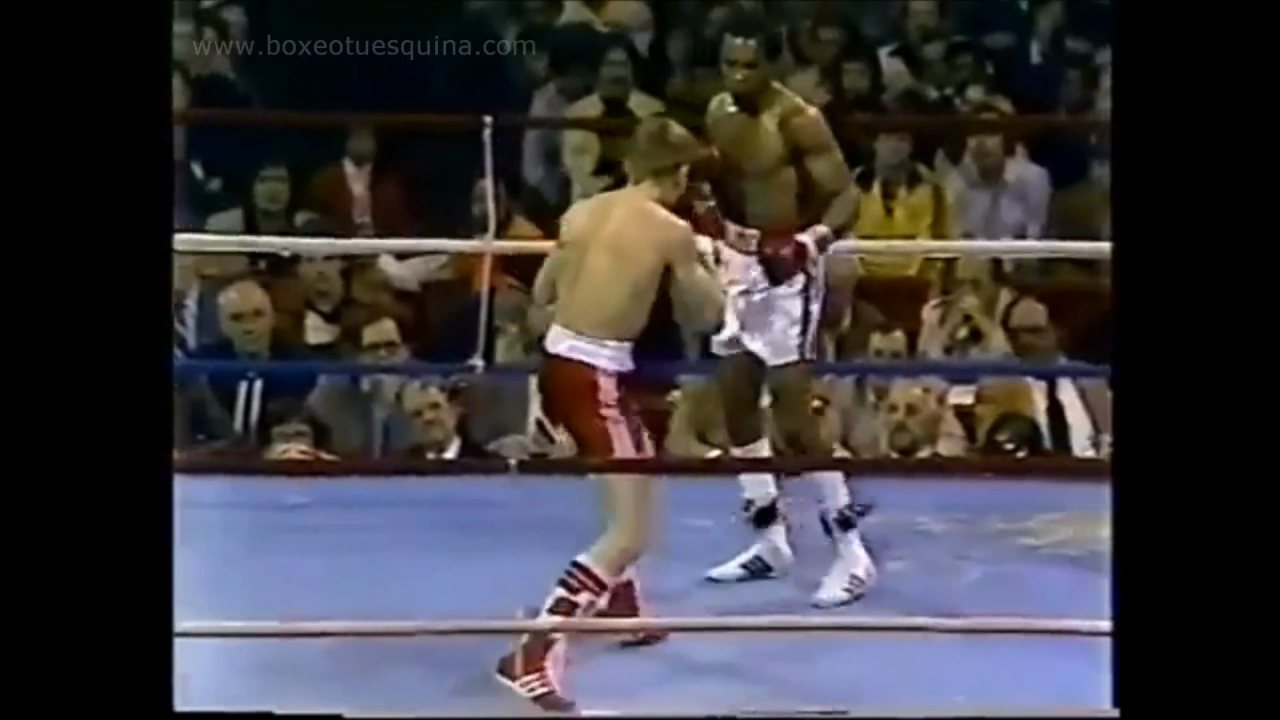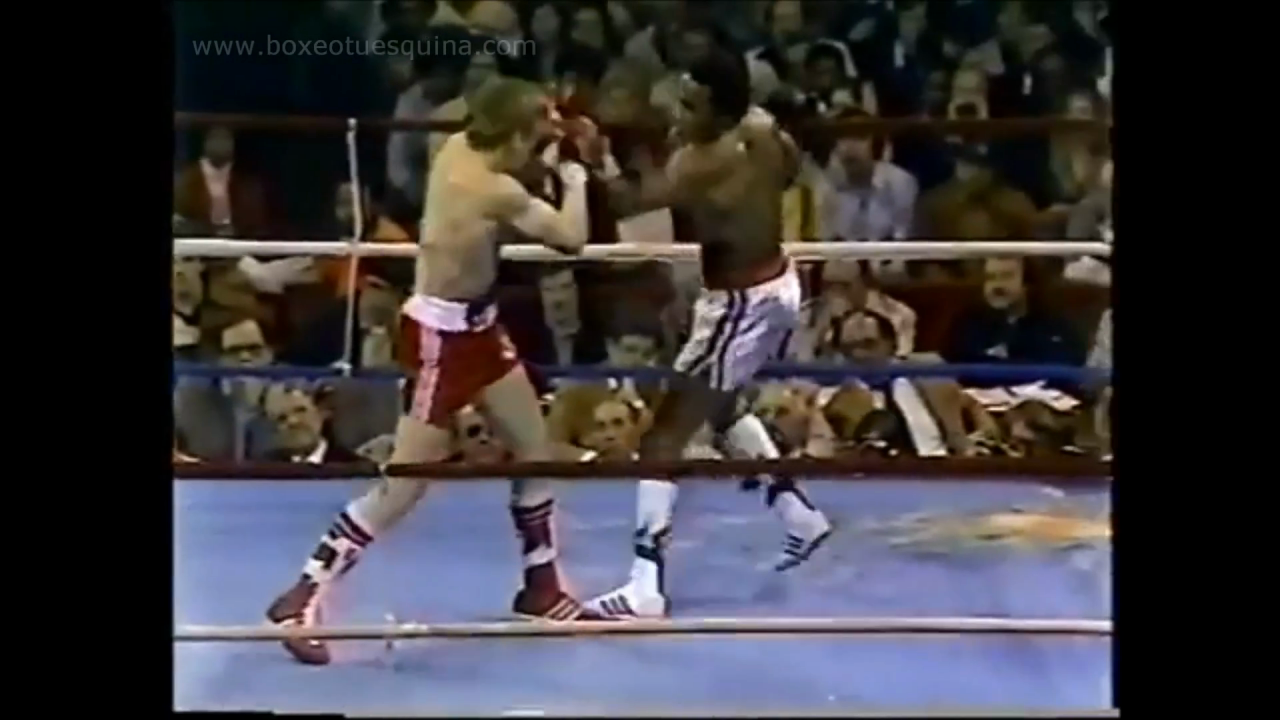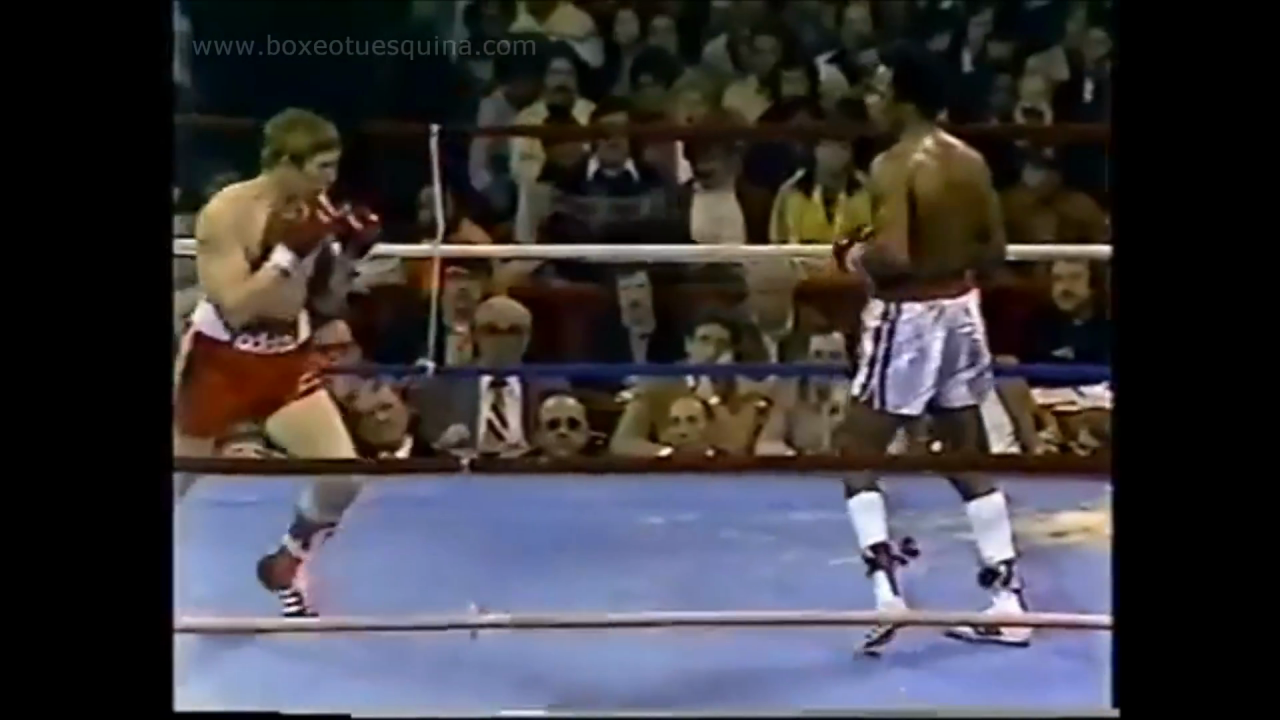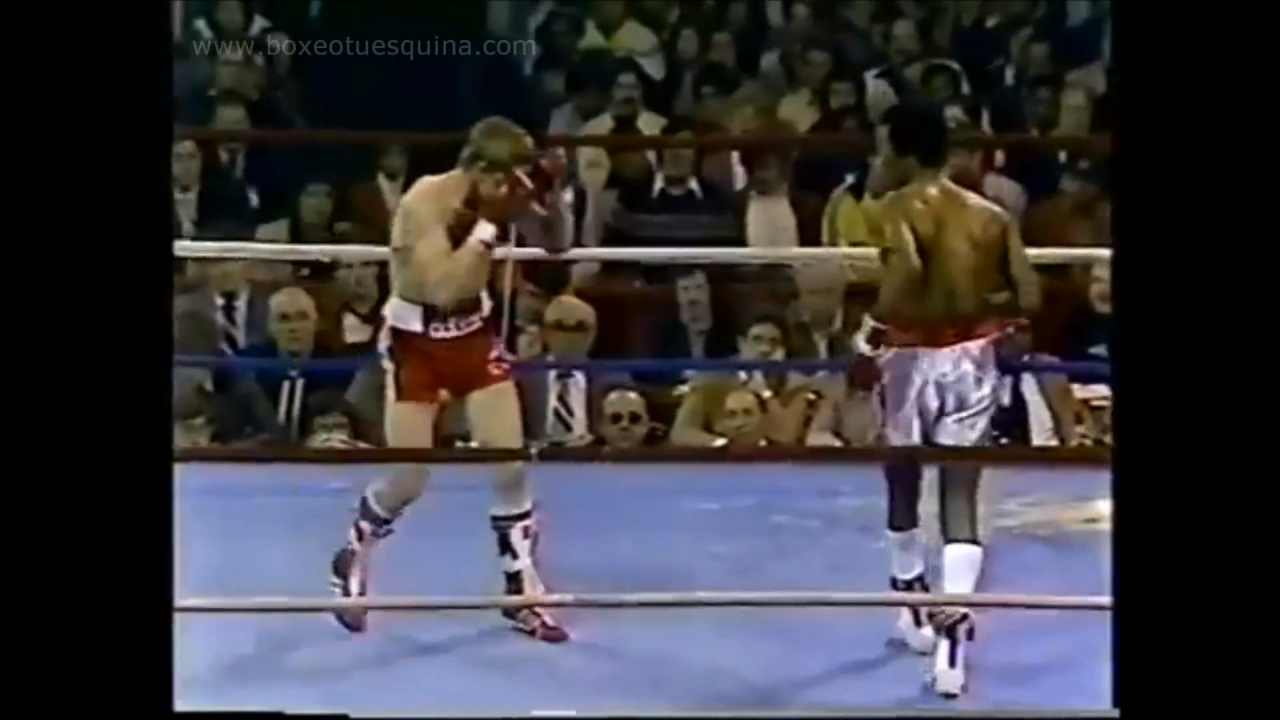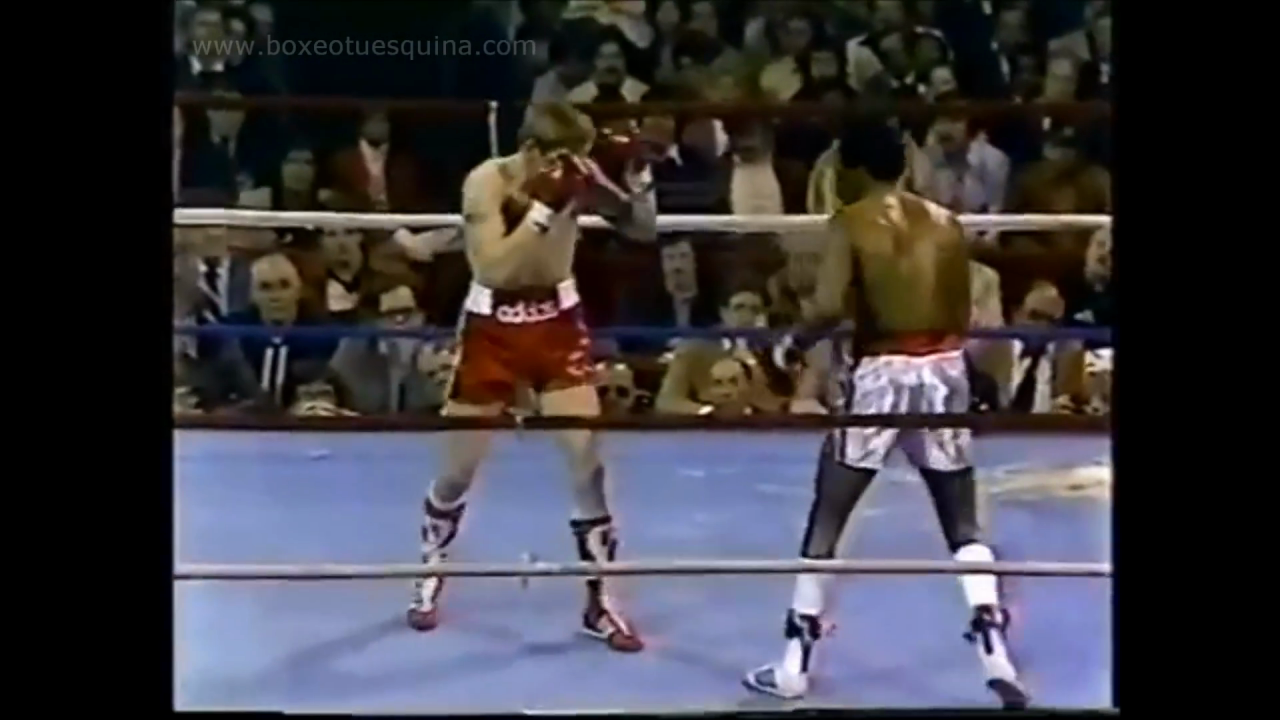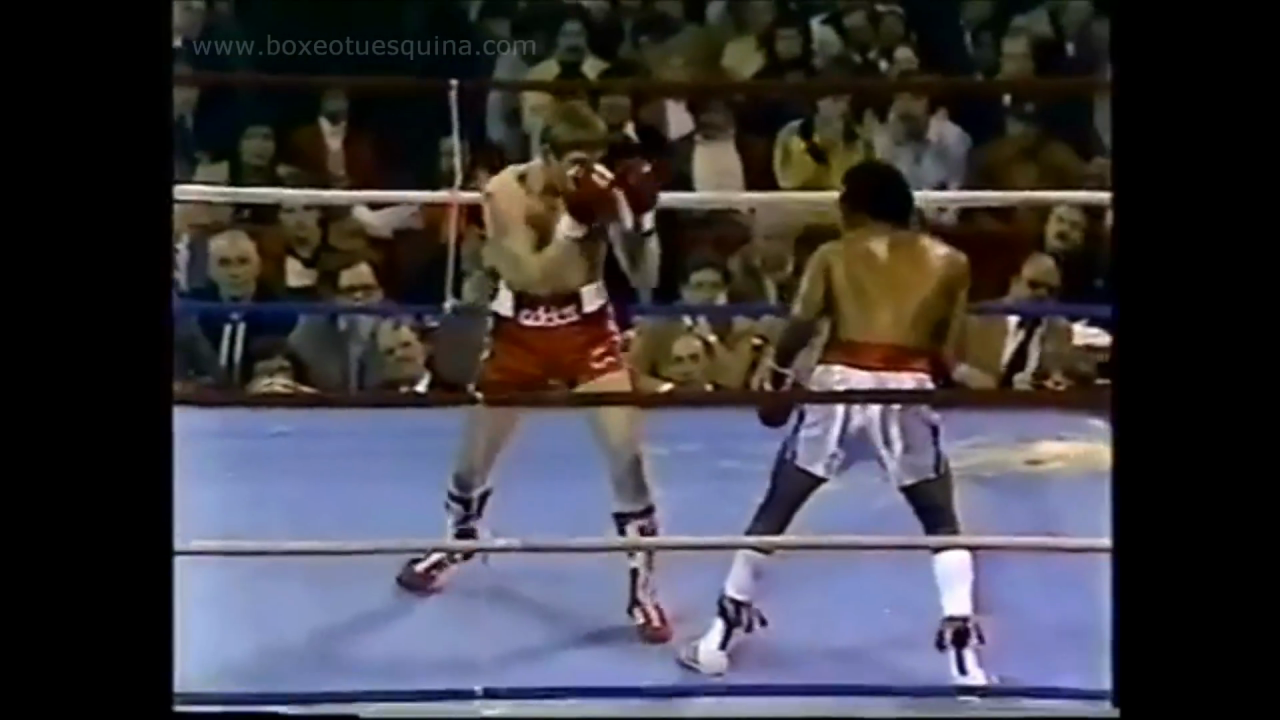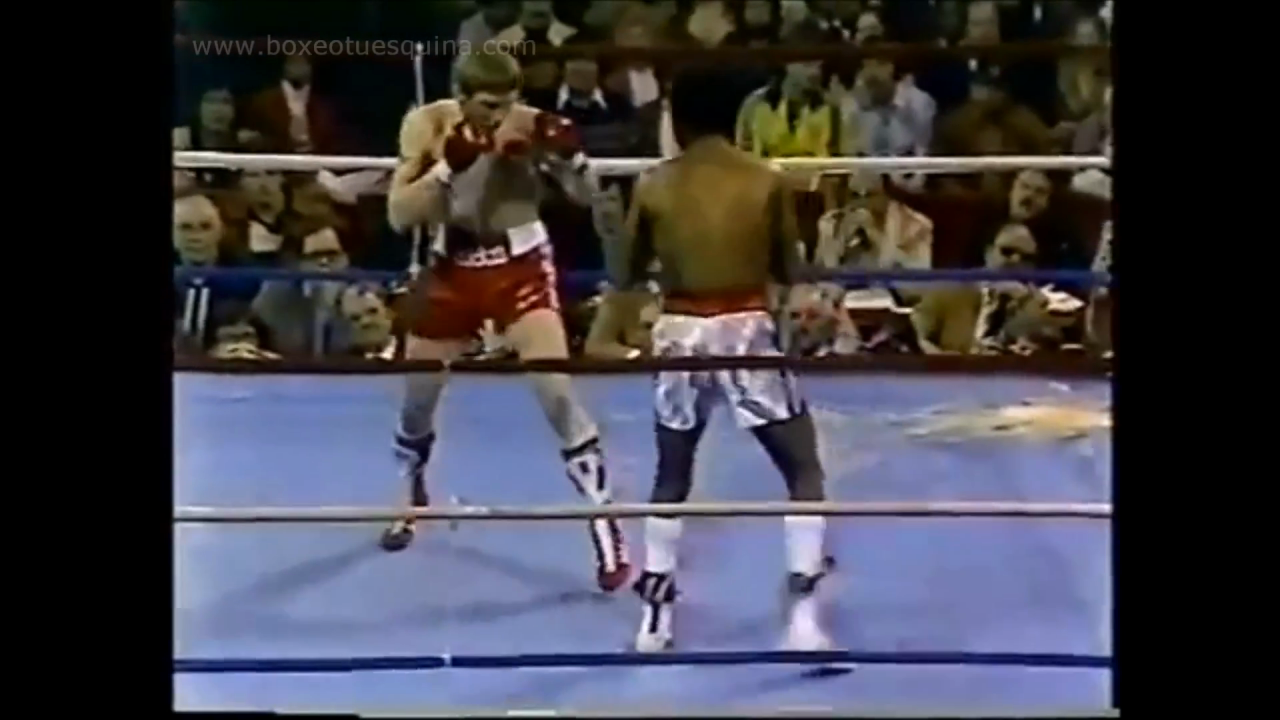
dt=0.7s
person 1, frame 1
left shoulder: (800, 120)
right shoulder: (717, 112)
left elbow: (843, 196)
left wrist: (809, 244)
left hip: (787, 268)
right hip: (739, 262)
left knee: (795, 416)
right knee: (736, 406)
right ankle: (769, 541)
person 1, frame 2
left shoulder: (700, 161)
right shoulder: (762, 127)
left elbow: (627, 200)
right elbow: (790, 166)
left hip: (739, 305)
right hip: (777, 290)
left knee: (662, 438)
right knee: (722, 411)
right ankle: (798, 509)
person 1, frame 3
left shoulder: (893, 166)
right shoulder: (969, 161)
left elbow: (893, 255)
right elbow: (992, 251)
left wrist: (854, 256)
left hip: (907, 319)
right hip: (960, 311)
left knee: (860, 456)
right knee: (968, 462)
left ankle: (886, 586)
right ankle: (1007, 601)
person 1, frame 4
left shoulder: (896, 210)
right shoulder: (991, 215)
left elbow: (904, 272)
right elbow: (1029, 299)
left wrist: (869, 338)
left hip: (914, 359)
right hip: (972, 359)
left knee: (902, 490)
right knee: (959, 502)
left ankle: (916, 613)
right ankle: (951, 649)
person 1, frame 5
left shoulder: (850, 224)
right shoulder: (946, 223)
left elbow: (829, 307)
right elbow: (961, 316)
left wrist: (787, 349)
left hip: (880, 371)
right hip: (942, 367)
left knee: (828, 514)
right knee: (961, 521)
left ankle: (796, 661)
right ankle: (993, 650)
person 1, frame 6
left shoulder: (831, 254)
right shoulder: (948, 261)
left elbow: (802, 319)
right elbow: (946, 352)
left wrist: (776, 375)
left hip: (839, 384)
right hip: (906, 390)
left knee: (774, 513)
right knee: (943, 526)
left ankle: (718, 640)
right ankle: (964, 656)
person 1, frame 7
left shoulder: (653, 186)
right shoulder: (768, 180)
left elbow: (623, 276)
right elbow: (790, 273)
left hip: (680, 334)
right hip: (745, 332)
left knee: (672, 479)
right knee: (802, 473)
left ankle: (654, 620)
right ankle: (804, 613)
person 2, frame 1
left shoulder: (579, 213)
right shoulder: (671, 231)
left elbow: (544, 294)
right elbow: (709, 318)
right wrist: (704, 252)
left hip: (560, 363)
right hip: (599, 376)
left knee: (638, 473)
right knee: (629, 532)
right ankle: (534, 652)
person 2, frame 2
left shoulder: (460, 149)
right shoulder: (493, 188)
right elbow: (571, 238)
left wrist: (547, 144)
right wrist: (575, 172)
left hip: (476, 325)
right hip: (442, 337)
left knee: (536, 450)
right knee: (400, 490)
left ankle: (542, 590)
right ankle: (300, 601)
person 2, frame 3
left shoulder: (310, 211)
right shoulder: (226, 213)
left elbow: (326, 300)
right elbow: (235, 307)
left wrist: (349, 253)
right wrist: (287, 251)
left hip: (288, 354)
right hip: (220, 354)
left knee: (343, 477)
left ankle: (289, 561)
person 2, frame 4
left shoulder: (494, 190)
right shoulder: (425, 201)
right elbow: (442, 289)
left wrist: (549, 194)
right wrist: (490, 224)
left hip: (475, 334)
right hip: (413, 342)
left knee: (512, 471)
right knee: (409, 482)
left ankle: (525, 595)
right ankle: (354, 559)
person 2, frame 5
left shoulder: (574, 176)
right shoulder: (485, 183)
right elbow: (494, 267)
right wrist: (545, 208)
left hip: (558, 324)
right hip: (492, 330)
left knee: (589, 467)
right knee: (458, 470)
left ankle: (600, 600)
right ankle: (431, 573)
person 2, frame 6
left shoulder: (604, 188)
right shoulder: (506, 191)
right elbow: (533, 275)
right wrist: (572, 221)
left hip: (587, 327)
right hip: (519, 329)
left knee: (625, 457)
right knee: (472, 461)
left ankle: (643, 591)
right ankle: (454, 546)
person 2, frame 7
left shoulder: (531, 126)
right shoulder: (426, 124)
left elbow: (588, 198)
right elbow: (401, 216)
left wrist: (569, 154)
right wrist: (449, 165)
left hip: (521, 267)
right hip: (453, 270)
left knee: (557, 394)
right knee: (418, 400)
left ankle: (604, 525)
right ankle: (412, 497)
